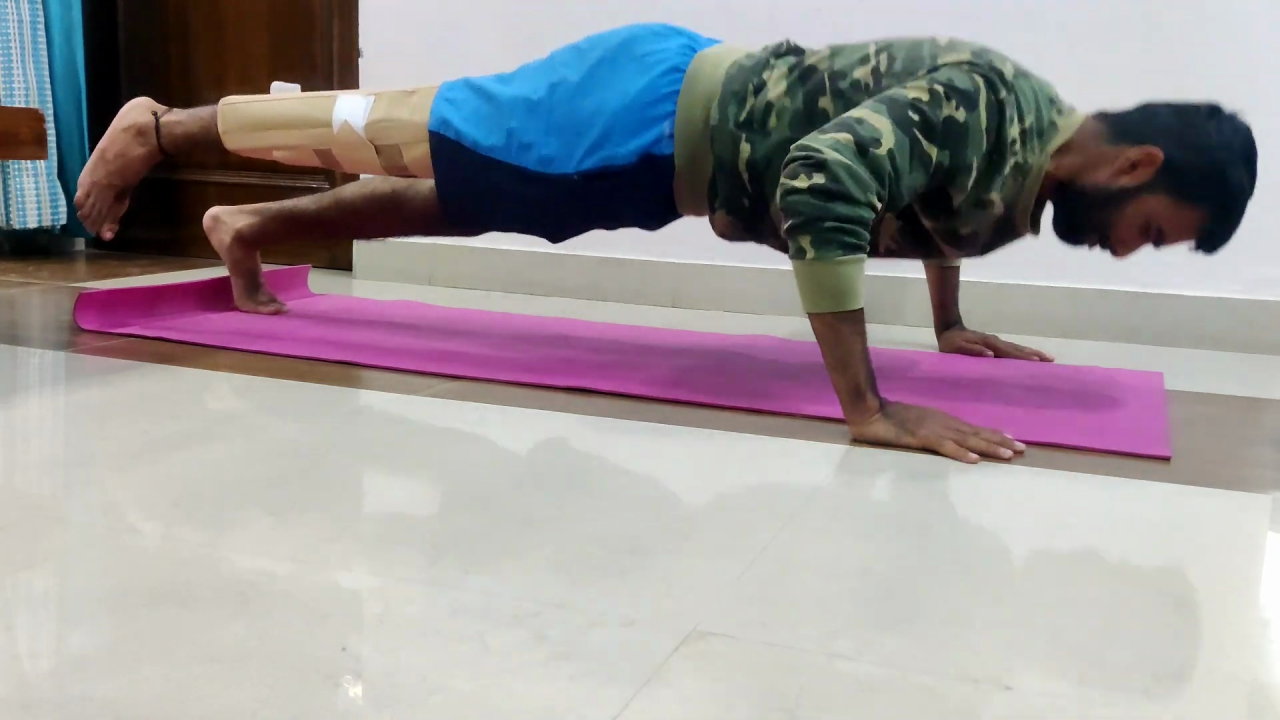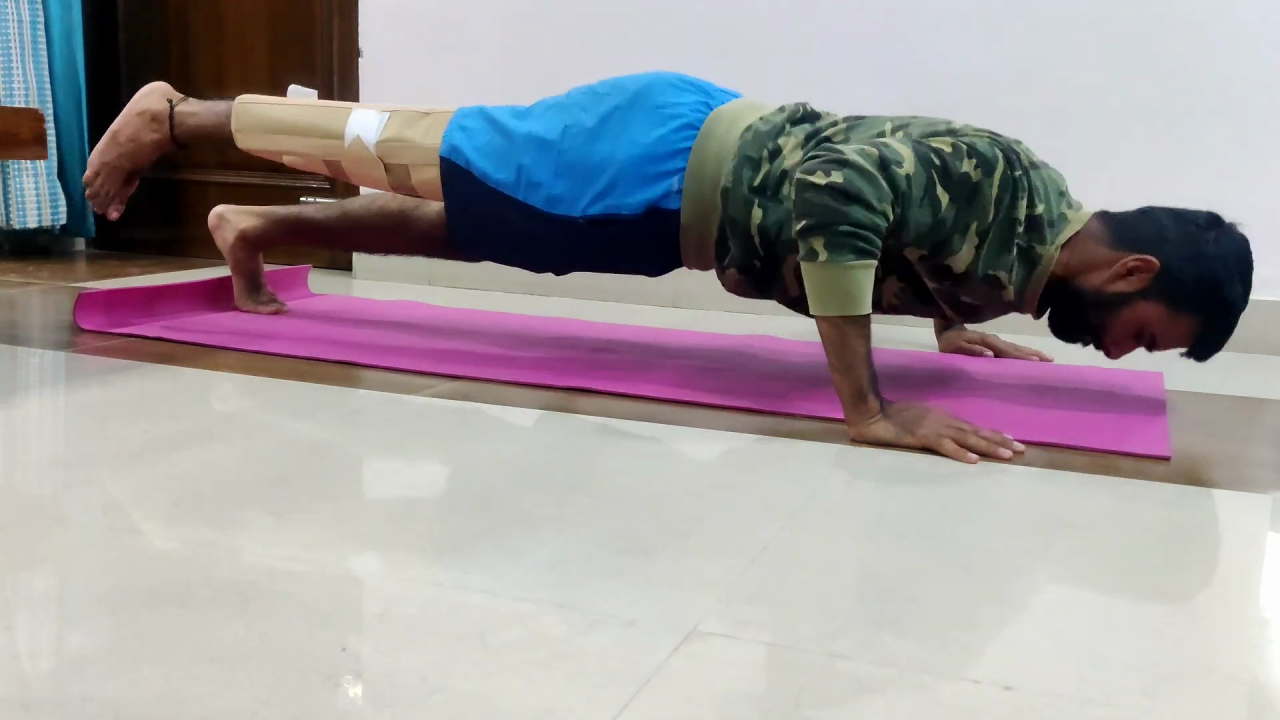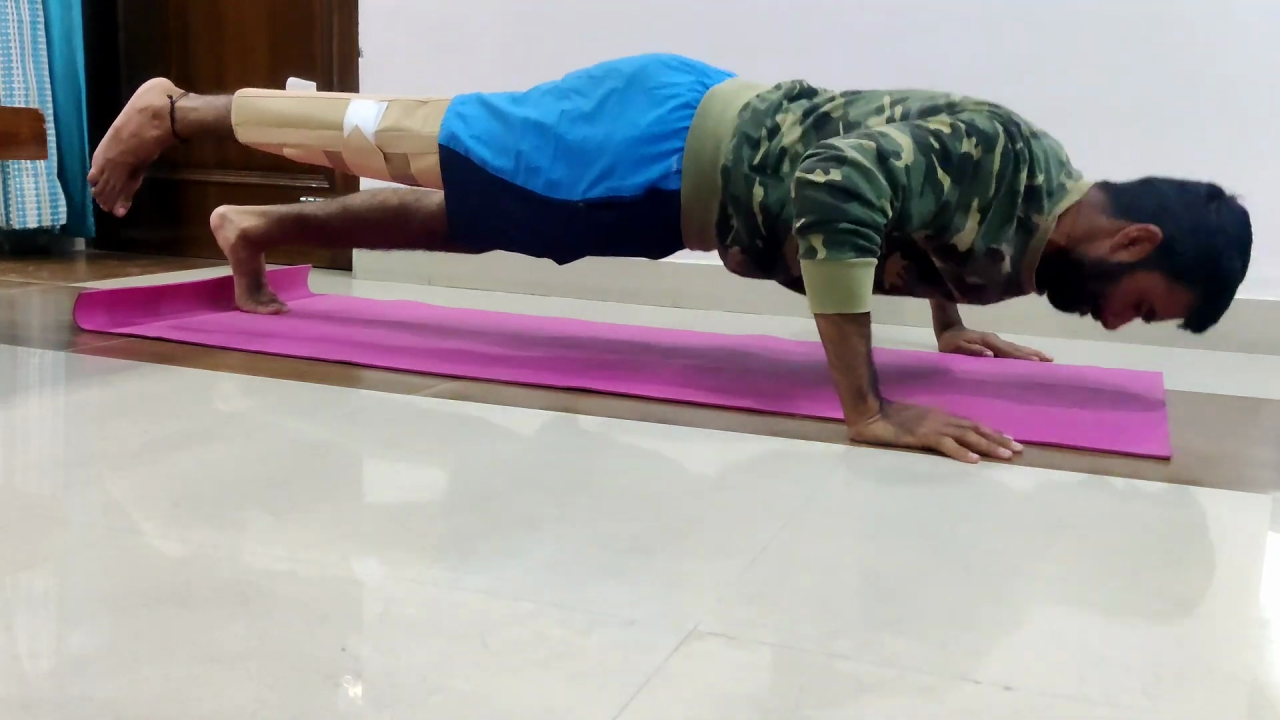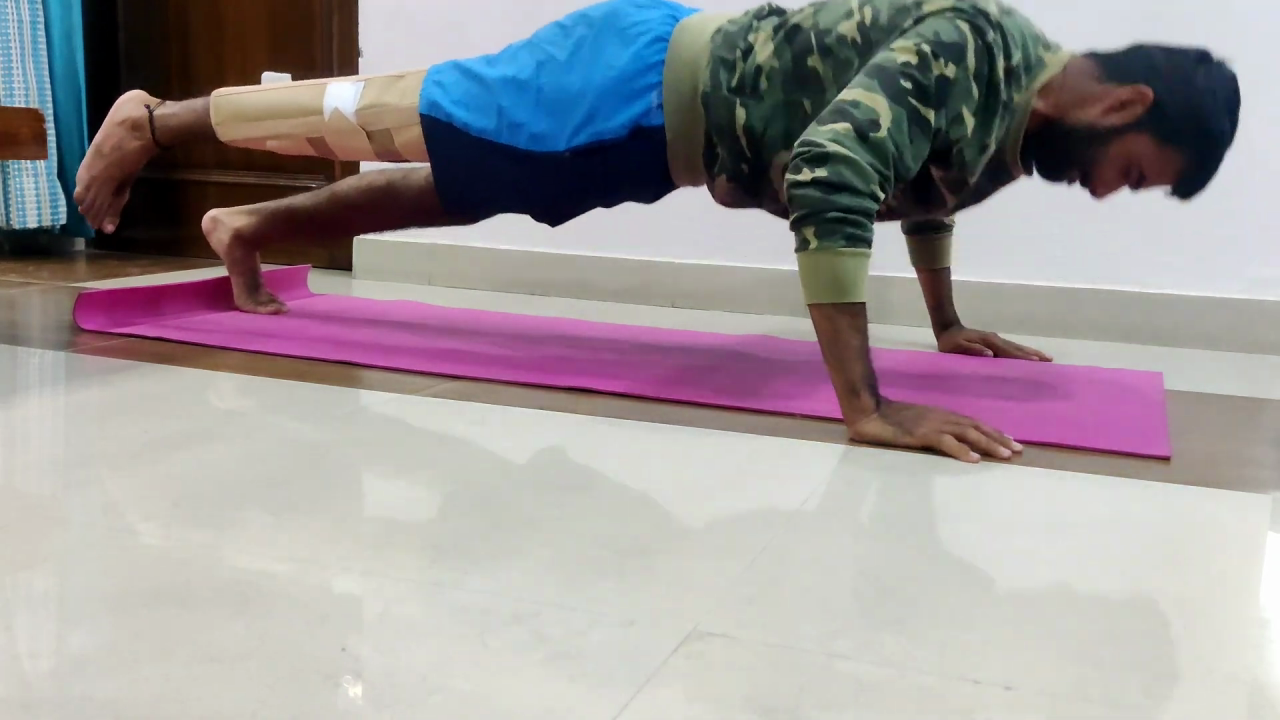
dt=0.2s
person 1, frame 1
left shoulder: (1028, 146)
right shoulder: (981, 107)
right elbow: (824, 184)
left wrist: (950, 324)
right wrist: (867, 408)
left hip: (681, 129)
right hip: (654, 112)
left knee: (449, 200)
right knee: (394, 136)
left ankle: (251, 227)
right ankle: (156, 127)
person 1, frame 2
left shoulder: (1030, 242)
right shoulder: (998, 189)
right elbow: (838, 183)
left wrist: (950, 323)
right wrist: (868, 409)
left hip: (700, 162)
right hip: (666, 162)
left knee: (454, 225)
right knee: (400, 152)
left ankle: (259, 225)
right ankle: (170, 115)
person 1, frame 3
left shoulder: (1032, 215)
right shoulder: (1000, 159)
right elbow: (838, 181)
left wrist: (950, 319)
right wrist: (867, 408)
left hip: (699, 147)
right hip: (666, 142)
left knee: (452, 215)
right knee: (398, 143)
left ankle: (260, 225)
right ankle: (173, 108)
person 1, frame 4
left shoulder: (1023, 111)
left elbow: (916, 172)
right elbow: (828, 175)
left wrist: (948, 323)
right wrist: (864, 404)
left hip: (674, 108)
left knee: (444, 189)
right knee: (385, 119)
left ankle: (250, 226)
right ankle: (151, 118)
